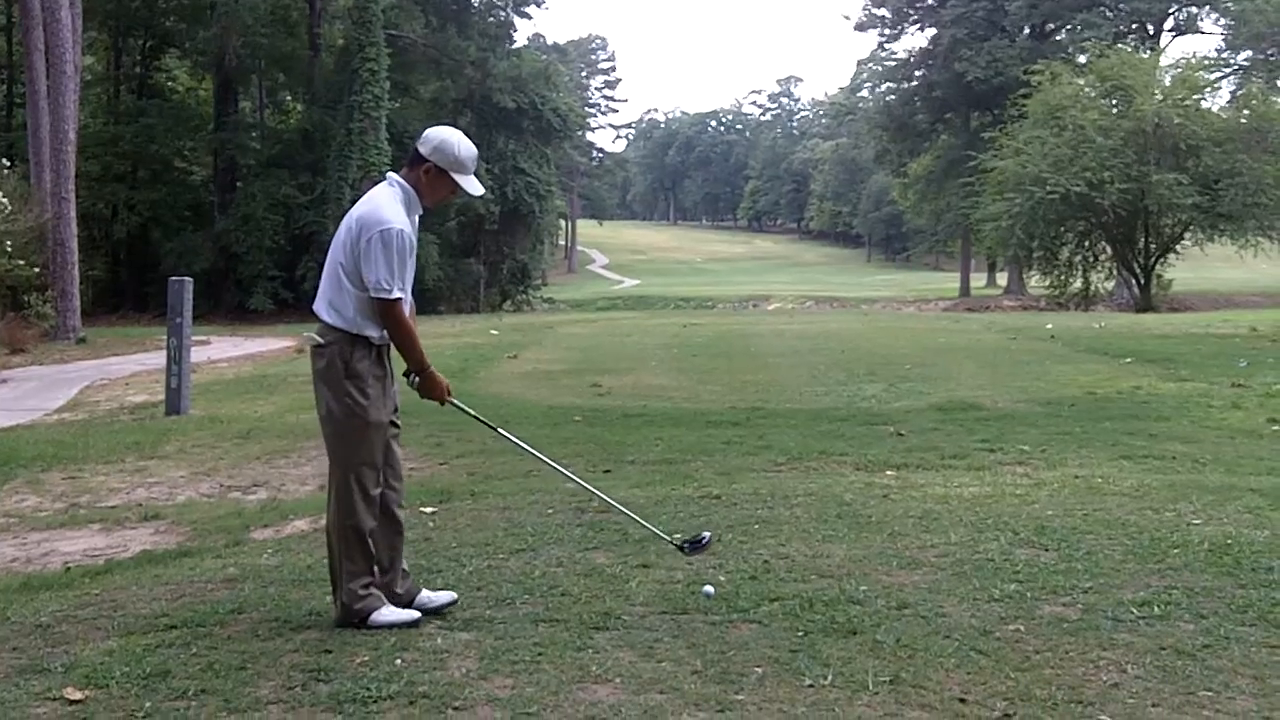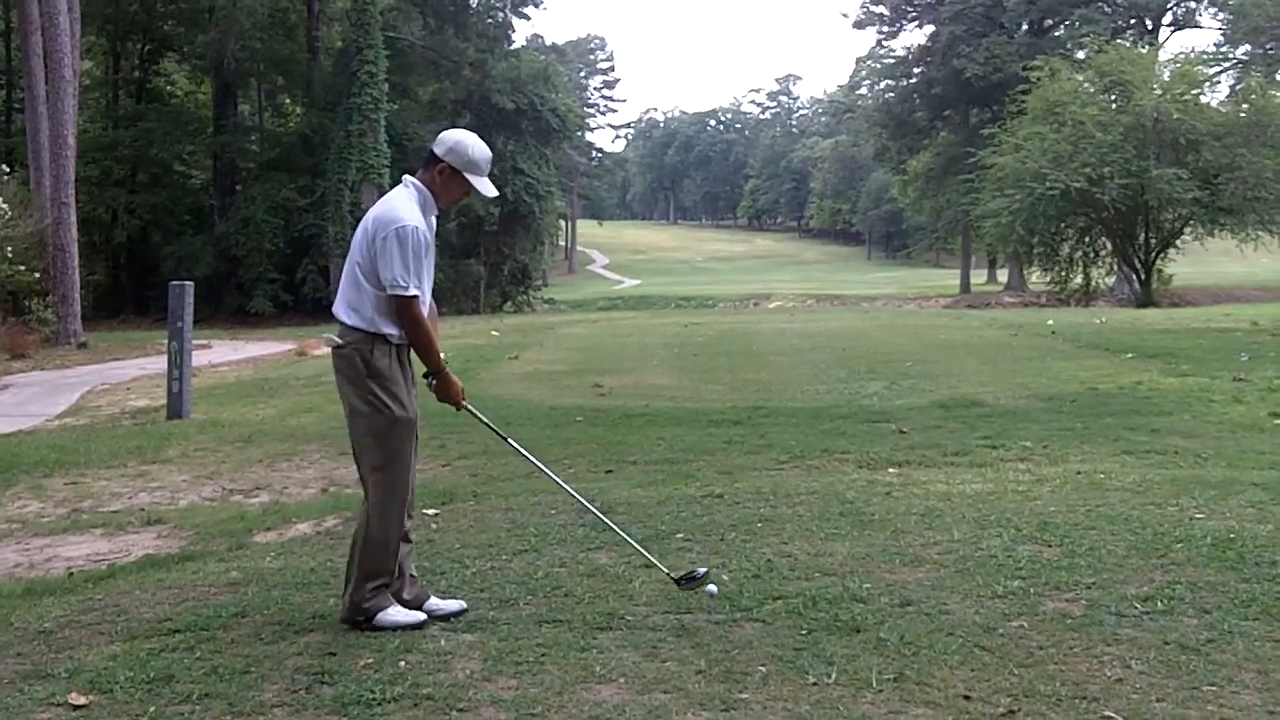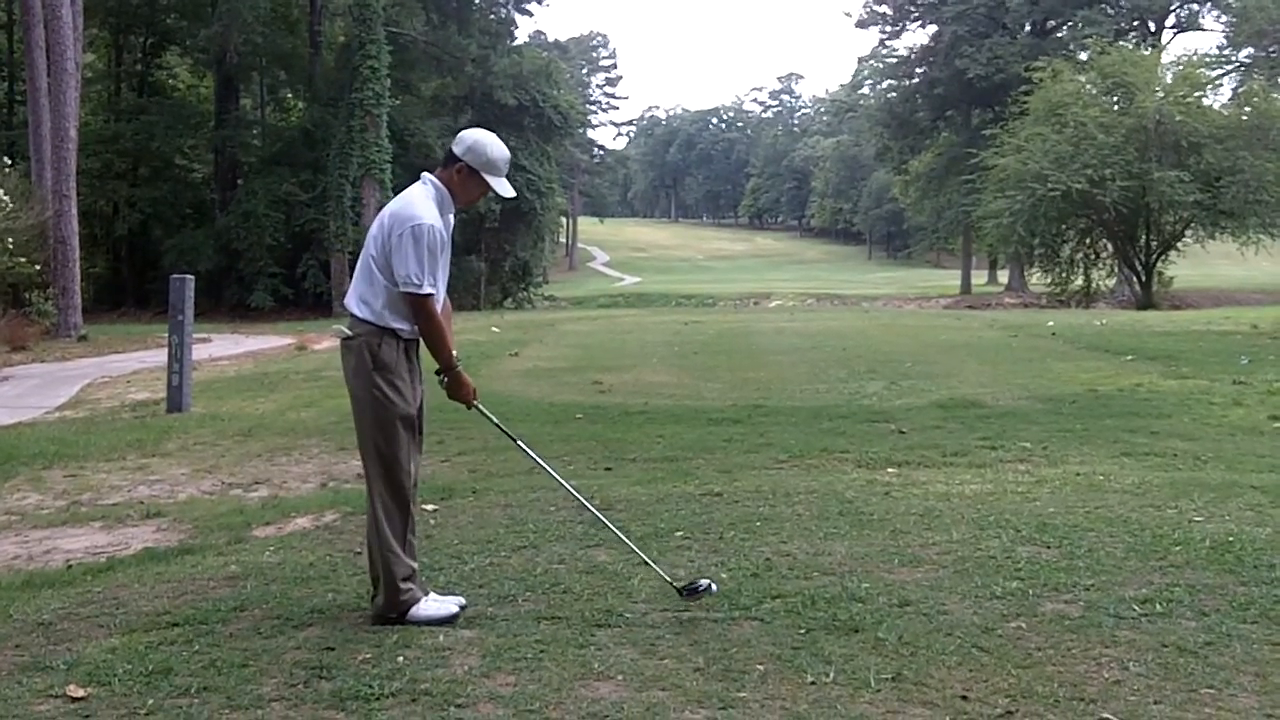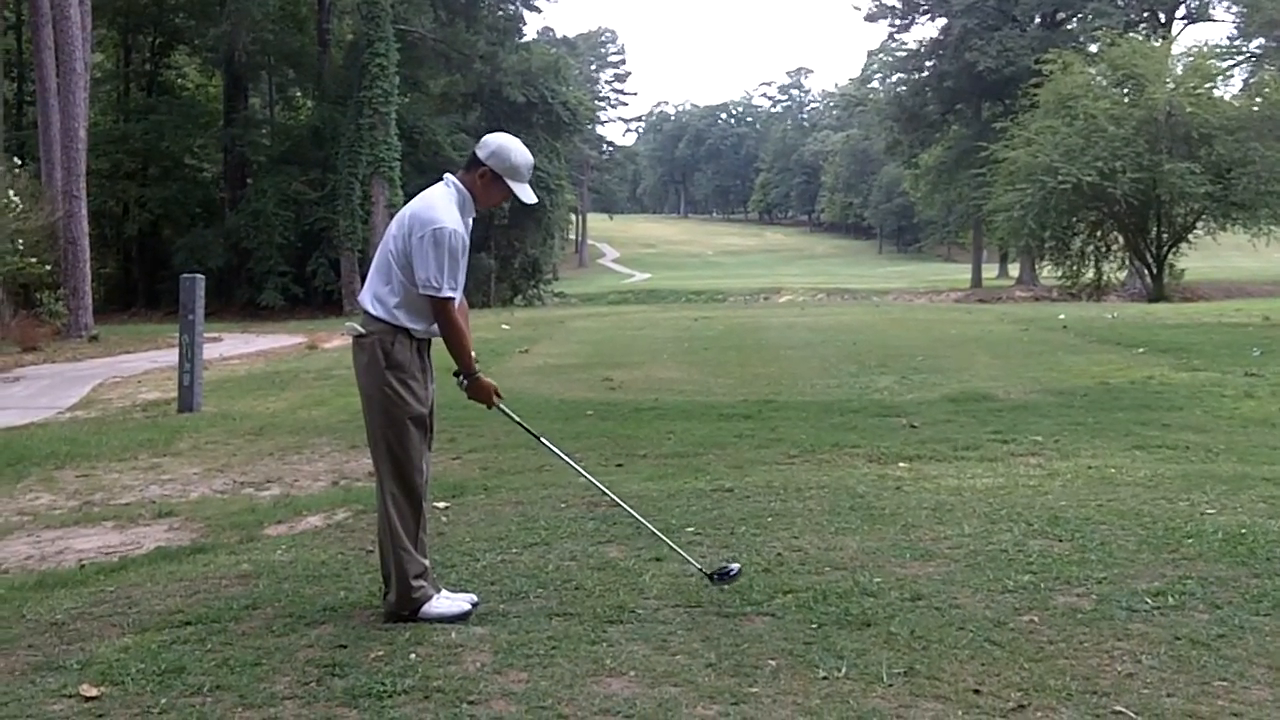
dt=0.4s
person 1, frame 1
left shoulder: (394, 205)
right shoulder: (389, 222)
right elbow: (390, 311)
left wrist: (419, 365)
right wrist: (426, 373)
left hip: (368, 353)
right hip: (350, 356)
left knee: (386, 478)
right knee: (358, 482)
left ankle: (393, 585)
right ankle: (357, 599)
person 1, frame 2
left shoulder: (417, 211)
right shoulder: (403, 220)
left elbow: (423, 299)
right elbow: (406, 309)
left wrist: (438, 362)
right wrist: (441, 374)
left hip: (388, 353)
right hip: (372, 354)
left knee: (398, 479)
right knee: (388, 479)
left ankle: (402, 590)
right ankle: (367, 598)
person 1, frame 3
left shoulder: (435, 209)
right shoulder: (420, 218)
left elbow: (437, 295)
right elbow: (421, 307)
left wrist: (451, 359)
right wrist: (452, 371)
left hip: (396, 346)
right hip: (379, 348)
left knee: (402, 474)
right knee: (393, 477)
left ankle: (404, 585)
right ankle: (395, 597)
person 1, frame 4
left shoulder: (450, 206)
right shoulder: (442, 222)
left elbow: (454, 298)
right elbow: (442, 311)
left wrist: (469, 359)
right wrist: (472, 374)
left hip: (406, 344)
right hip: (390, 347)
left knee: (412, 473)
right knee: (403, 474)
left ankle: (416, 583)
right ankle: (407, 595)
